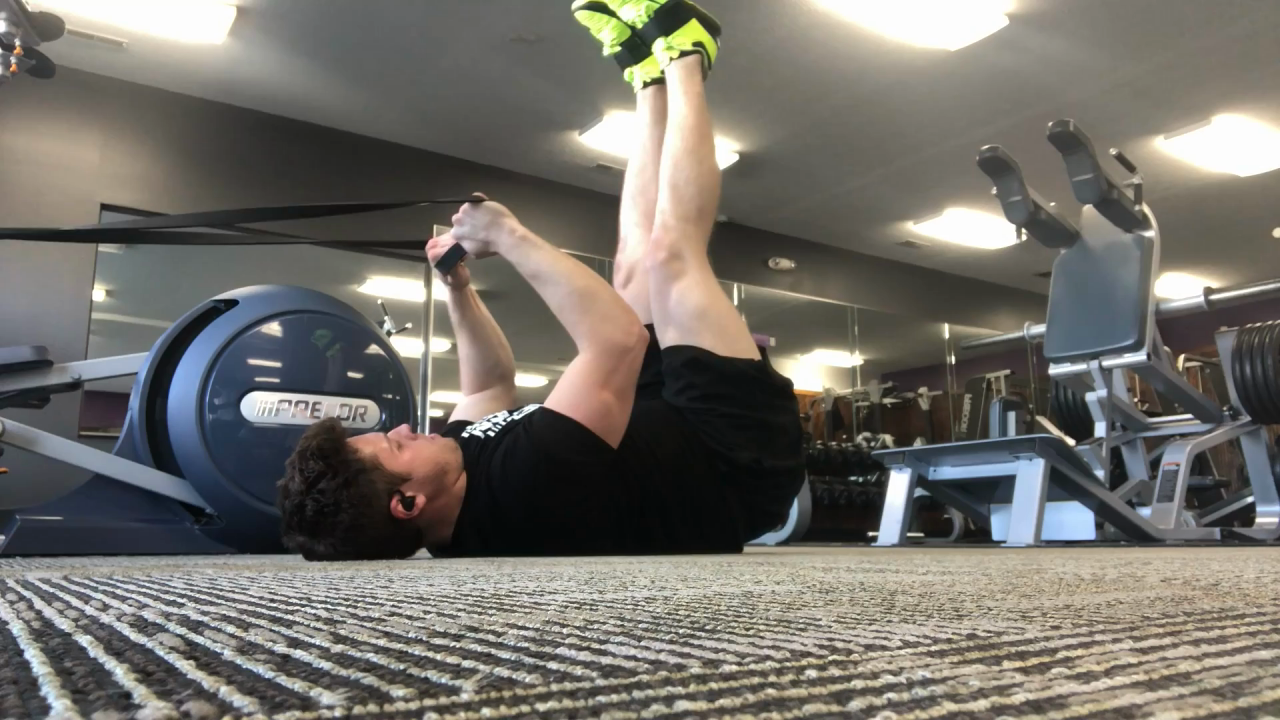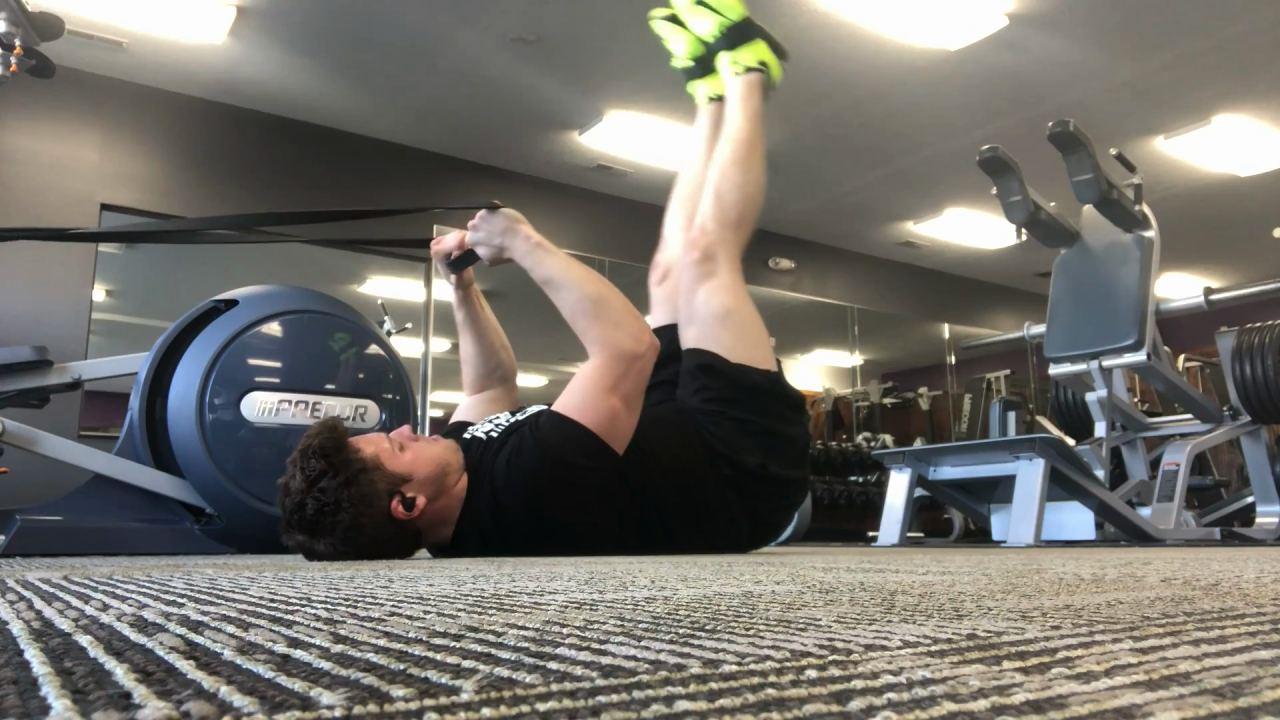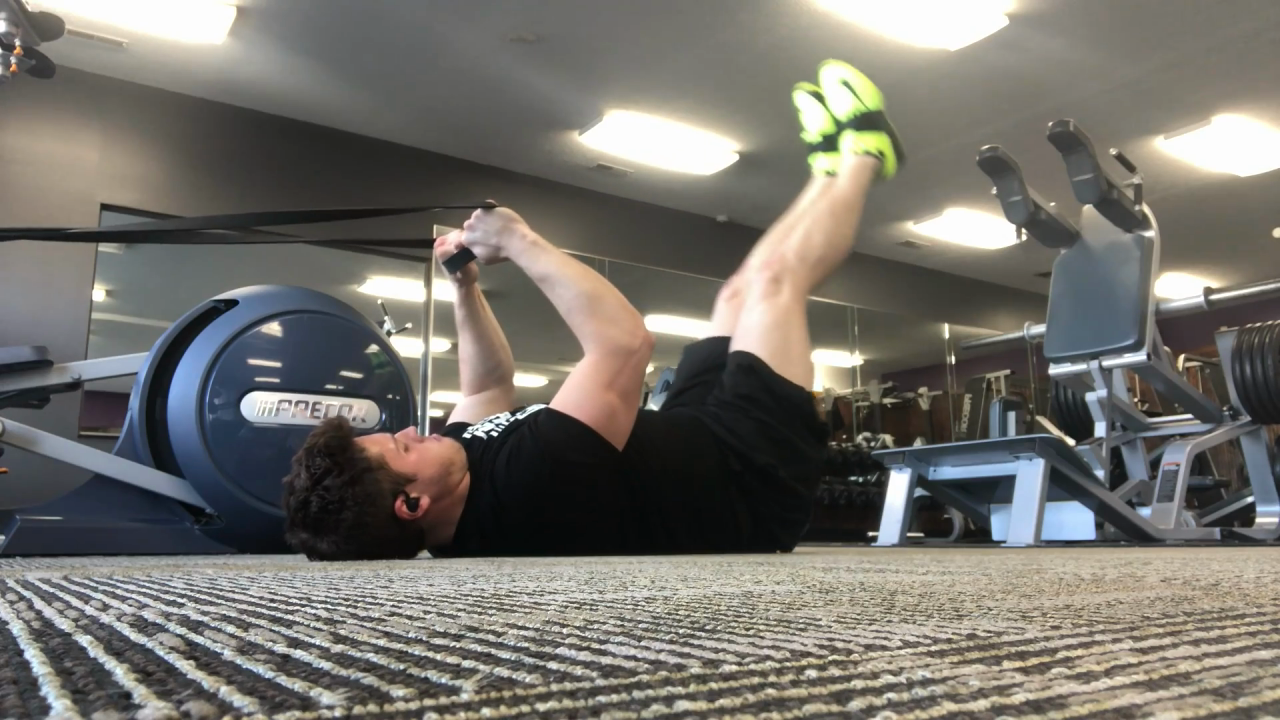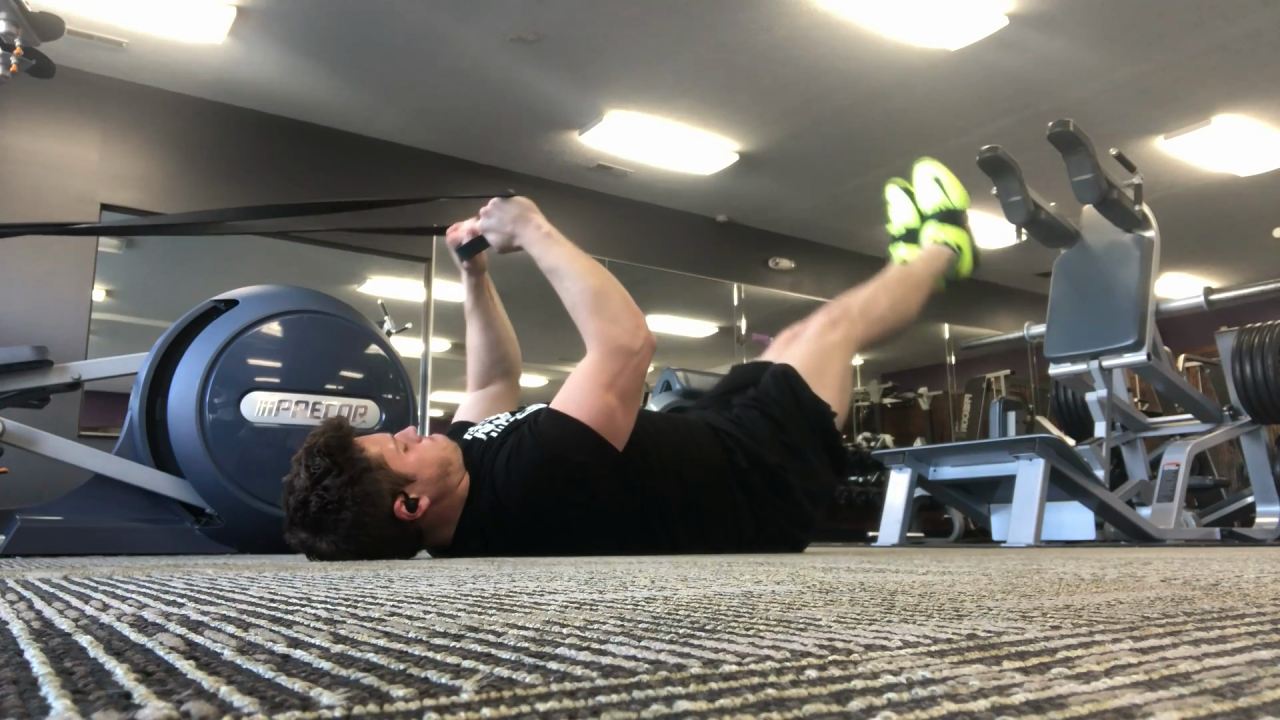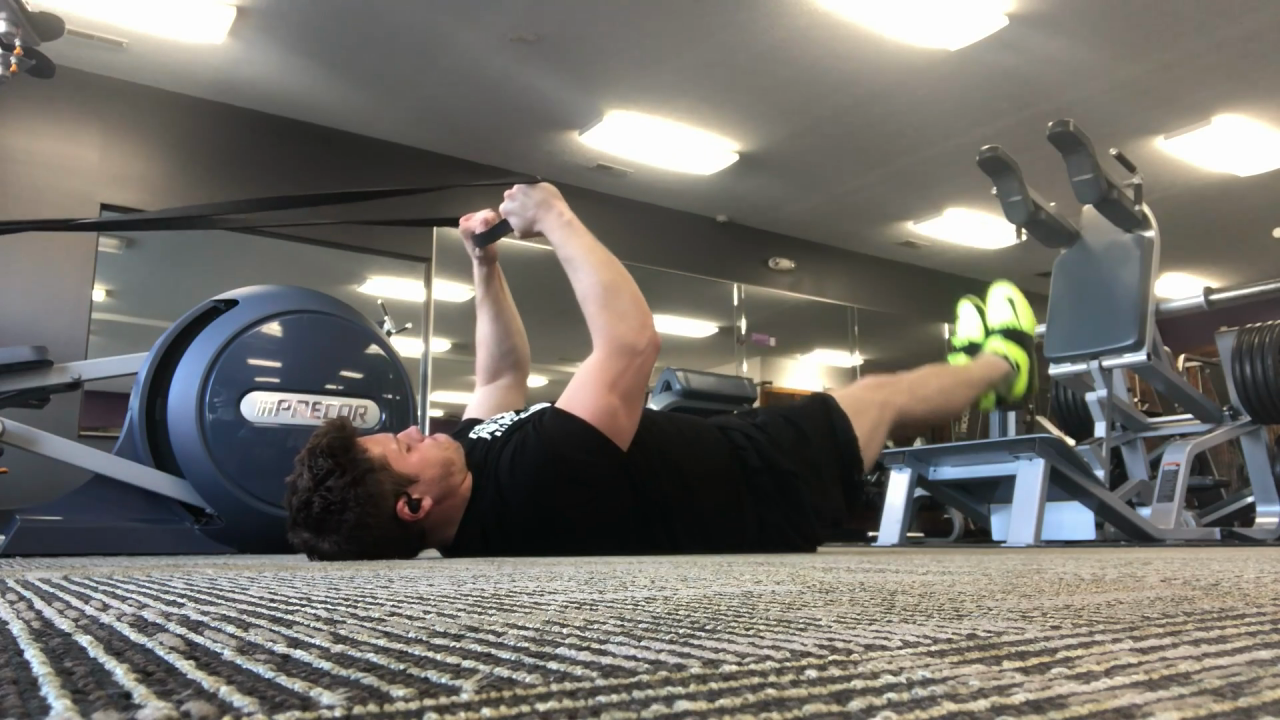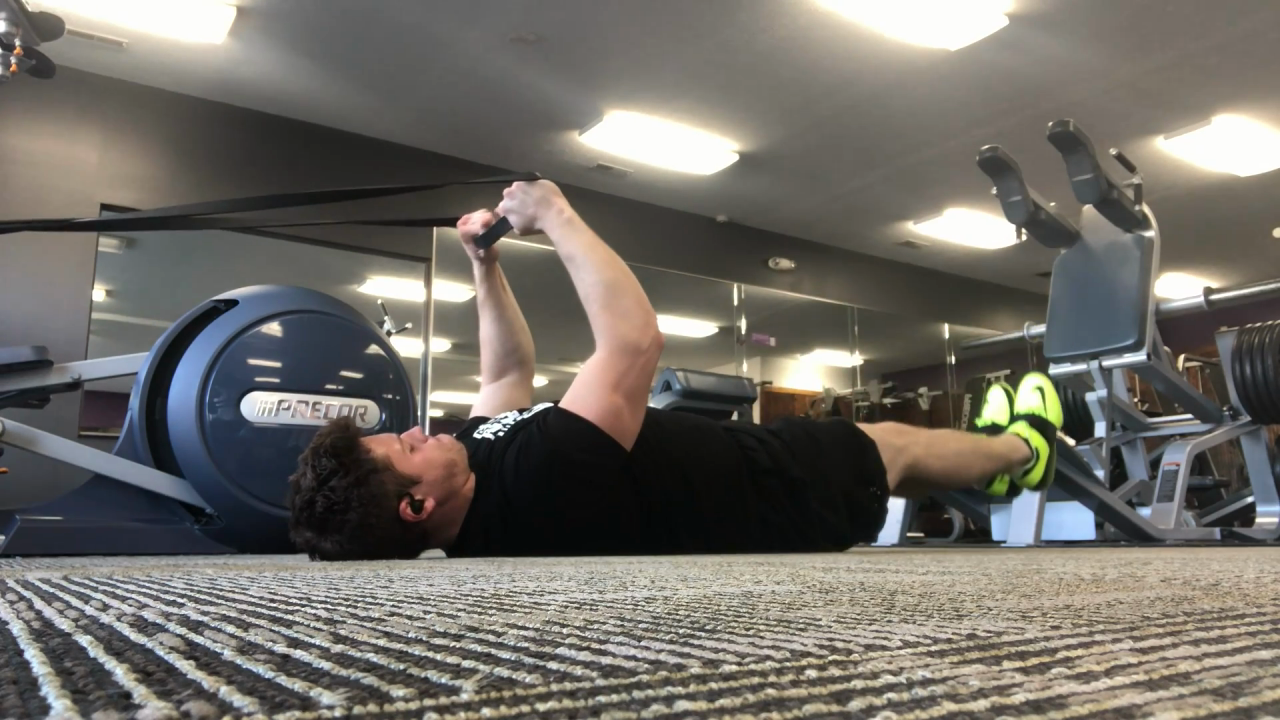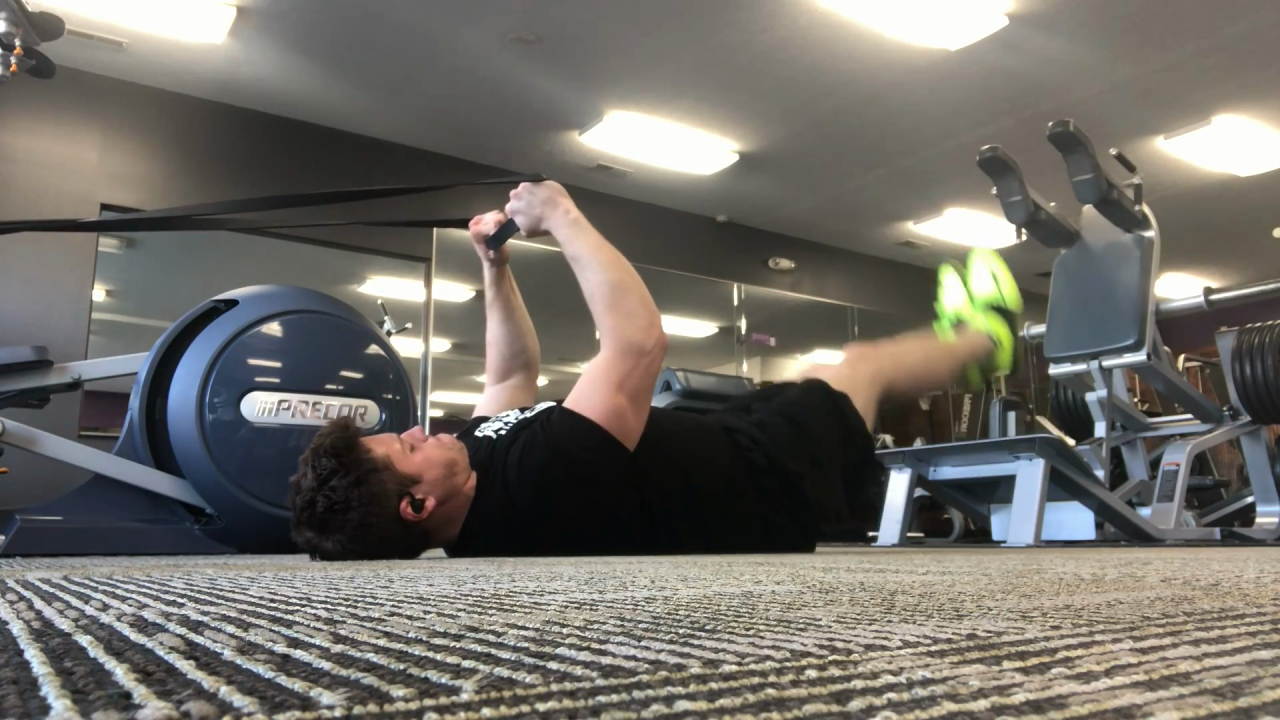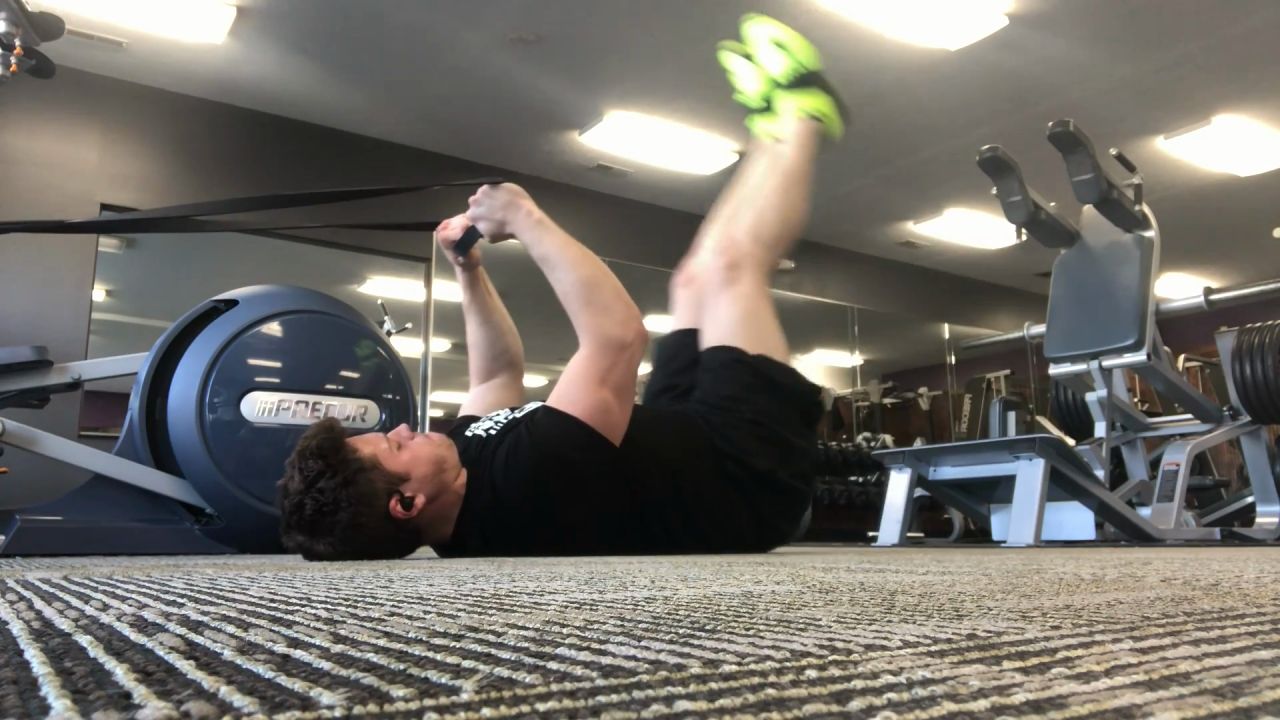
dt=0.4s
person 1, frame 1
left shoulder: (458, 524)
right shoulder: (527, 481)
left elbow: (492, 385)
right elbow: (619, 339)
left wrist: (456, 283)
right wrist: (510, 238)
left hip: (667, 433)
right hip: (739, 458)
right knee: (668, 255)
left ankle: (651, 70)
right ankle: (681, 57)
person 1, frame 2
left shoulder: (463, 490)
right shoulder: (528, 481)
left elbow: (494, 383)
right elbow: (631, 347)
left wrist: (462, 285)
right wrist: (524, 244)
left hip: (673, 438)
right hip: (742, 468)
left knee: (672, 272)
right knee: (703, 256)
left ankle: (715, 89)
right ankle: (741, 73)
person 1, frame 3
left shoulder: (460, 463)
right shoulder: (531, 479)
left elbow: (490, 386)
right elbow: (625, 343)
left wrist: (465, 284)
right wrist: (519, 242)
left hip: (691, 447)
right hip: (747, 473)
left knee: (739, 293)
right knee: (773, 278)
left ankle: (834, 167)
right ankle: (860, 156)
person 1, frame 4
left shoulder: (468, 458)
right shoulder: (532, 480)
left elbow: (496, 381)
right elbow: (626, 344)
left wrist: (474, 273)
right wrist: (532, 233)
left hip: (705, 452)
right hip: (752, 480)
left knee: (792, 343)
right knee: (833, 324)
left ankle: (919, 257)
right ankle: (939, 251)
person 1, frame 5
left shoulder: (474, 456)
right shoulder: (537, 482)
left elbow: (506, 373)
right elbow: (631, 343)
left wrist: (485, 265)
right wrist: (555, 220)
left hip: (717, 456)
right hip: (760, 487)
left knee: (857, 396)
right knee: (876, 395)
left ankle: (975, 371)
right ankle: (997, 370)
person 1, frame 6
left shoulder: (479, 461)
right shoulder: (540, 484)
left elbow: (508, 375)
right elbow: (634, 343)
left wrist: (484, 266)
right wrist: (555, 217)
left hip: (724, 461)
right hip: (764, 493)
left knee: (874, 437)
right knee: (895, 441)
left ankle: (1005, 448)
right ankle: (1018, 452)
person 1, frame 7
left shoulder: (478, 458)
right shoulder: (540, 485)
left elbow: (511, 378)
right elbow: (639, 344)
left wrist: (495, 267)
right wrist: (562, 217)
left hip: (720, 455)
right hip: (765, 480)
left knee: (825, 366)
right knee: (858, 364)
left ankle: (968, 335)
right ankle: (981, 341)
person 1, frame 8
left shoulder: (465, 457)
right shoulder: (531, 482)
left elbow: (499, 375)
right elbow: (617, 334)
left wrist: (469, 272)
right wrist: (524, 219)
left hip: (682, 444)
right hip: (742, 464)
left knee: (697, 282)
right knee: (729, 264)
left ankle: (776, 120)
right ankle: (801, 113)
